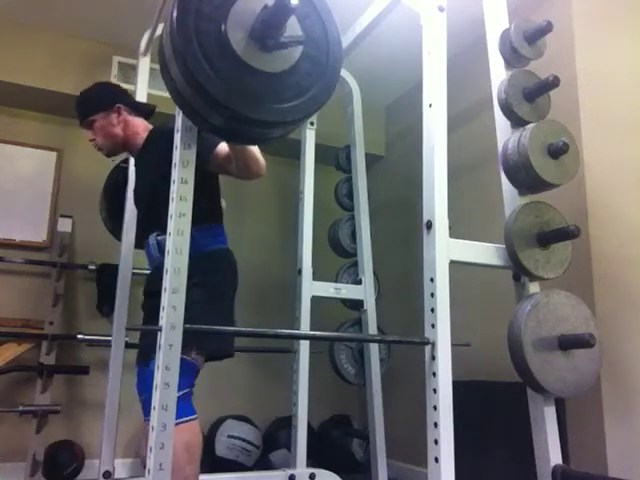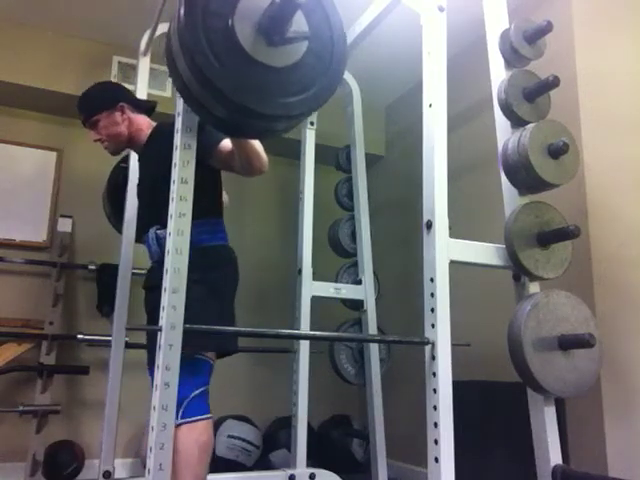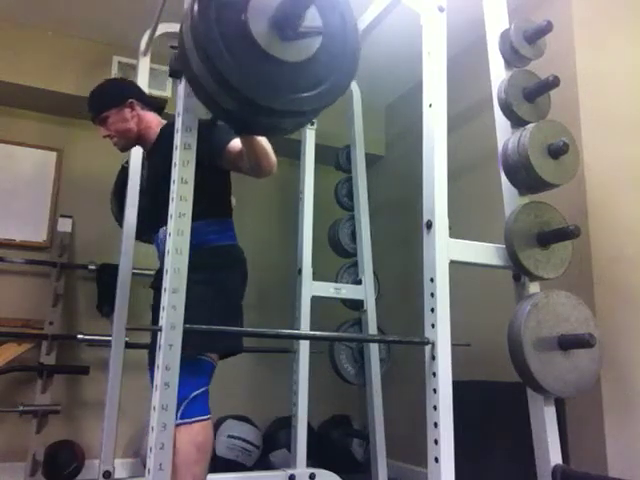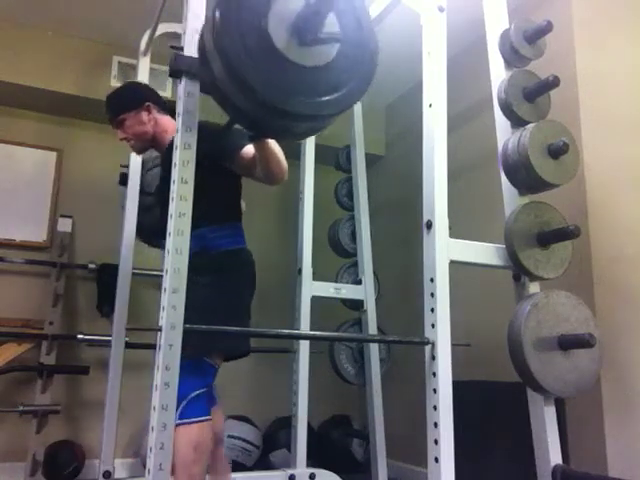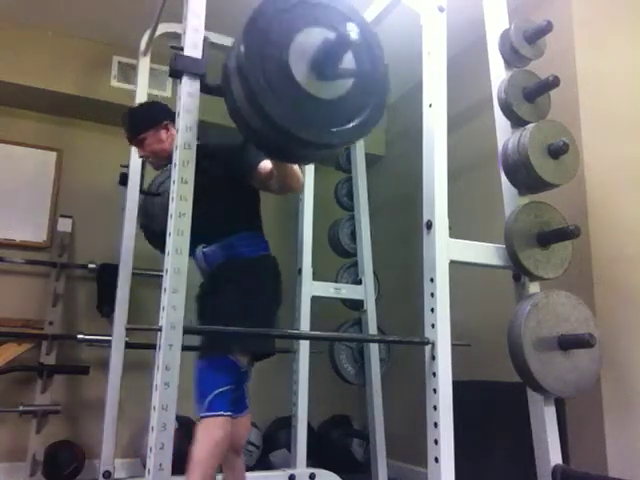
dt=0.3s
person 1, frame 1
left shoulder: (176, 140)
right shoulder: (143, 161)
left elbow: (252, 168)
left hip: (202, 275)
right hip: (169, 277)
right knee: (154, 387)
person 1, frame 2
left shoulder: (180, 135)
right shoulder: (148, 157)
left elbow: (255, 164)
left hip: (202, 271)
right hip: (170, 274)
left knee: (185, 392)
right knee: (171, 393)
person 1, frame 3
left shoulder: (191, 134)
right shoulder: (154, 156)
left elbow: (263, 165)
left hip: (209, 270)
right hip: (180, 273)
left knee: (184, 391)
right knee: (173, 390)
person 1, frame 4
left shoulder: (204, 138)
right shoulder: (169, 161)
left elbow: (275, 172)
left hip: (219, 273)
right hip: (197, 277)
left knee: (186, 390)
right knee: (198, 391)
person 1, frame 5
left shoulder: (221, 156)
left elbow: (289, 183)
left hip: (248, 279)
right hip: (222, 284)
left knee: (214, 389)
right knee: (228, 391)
